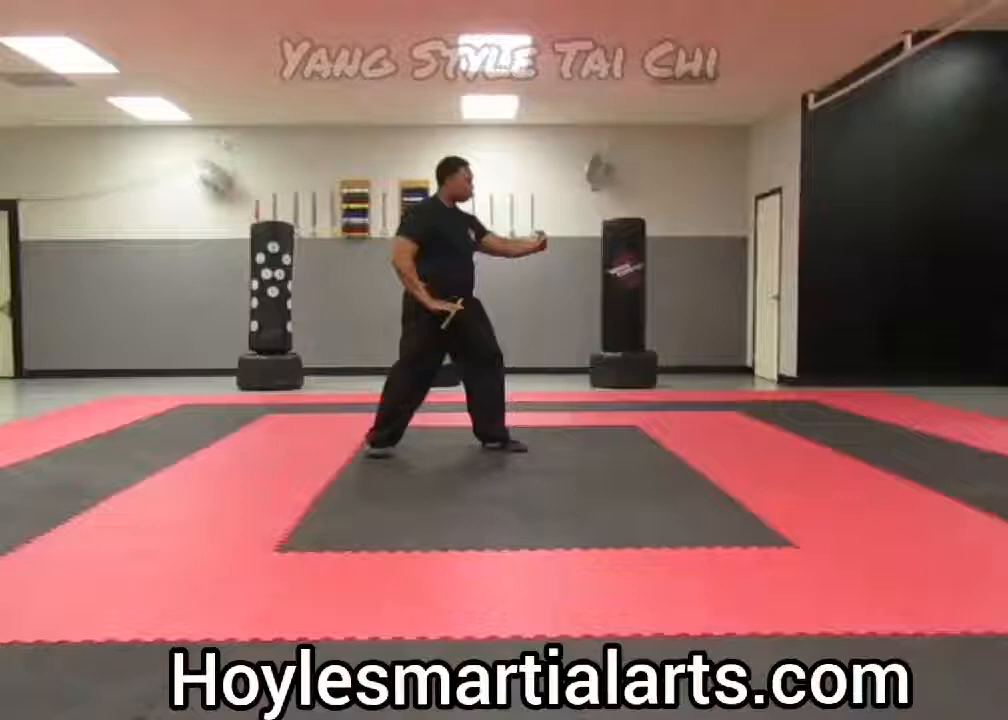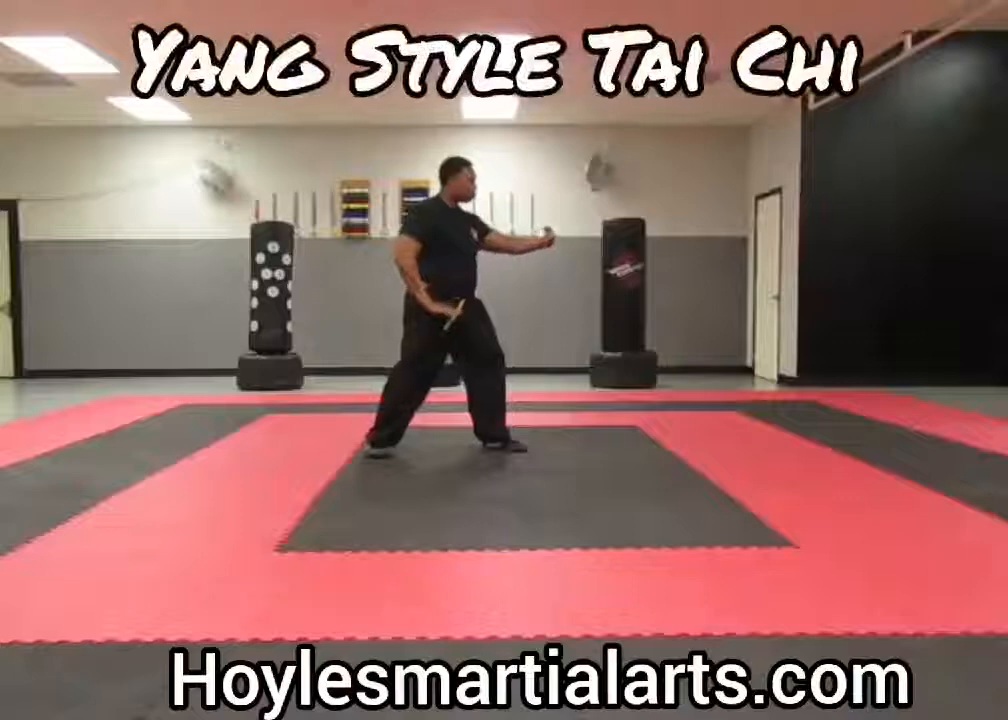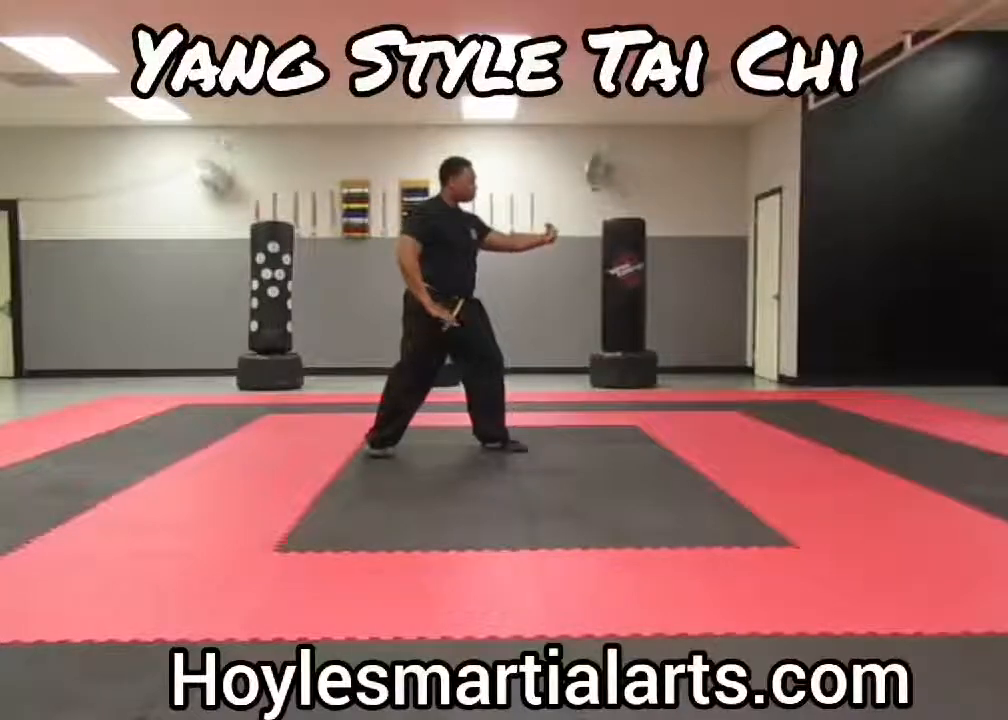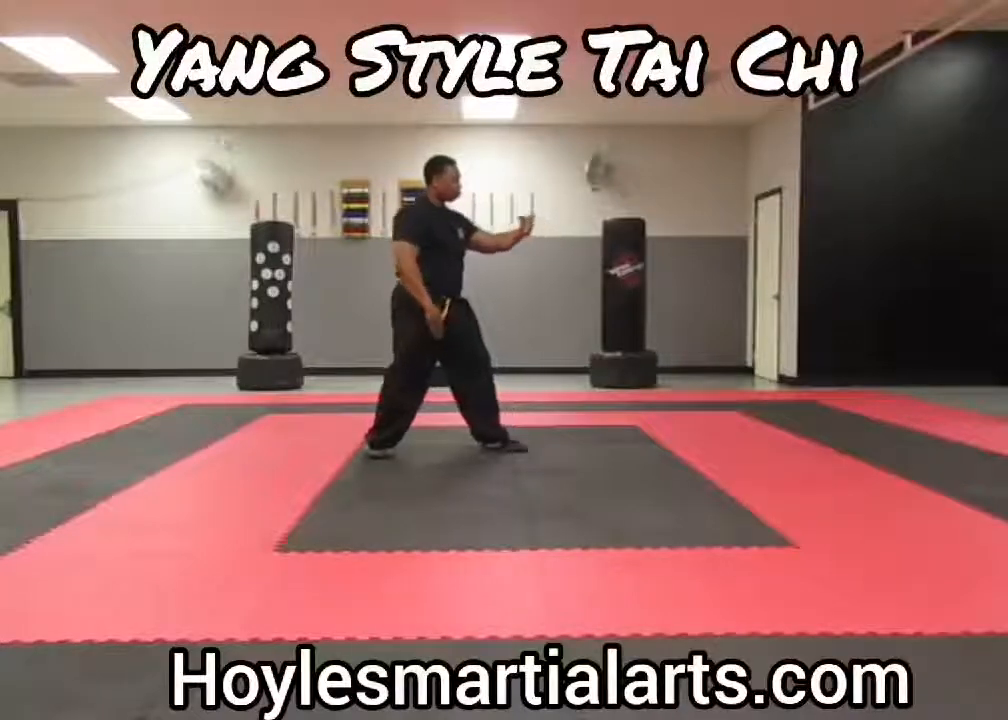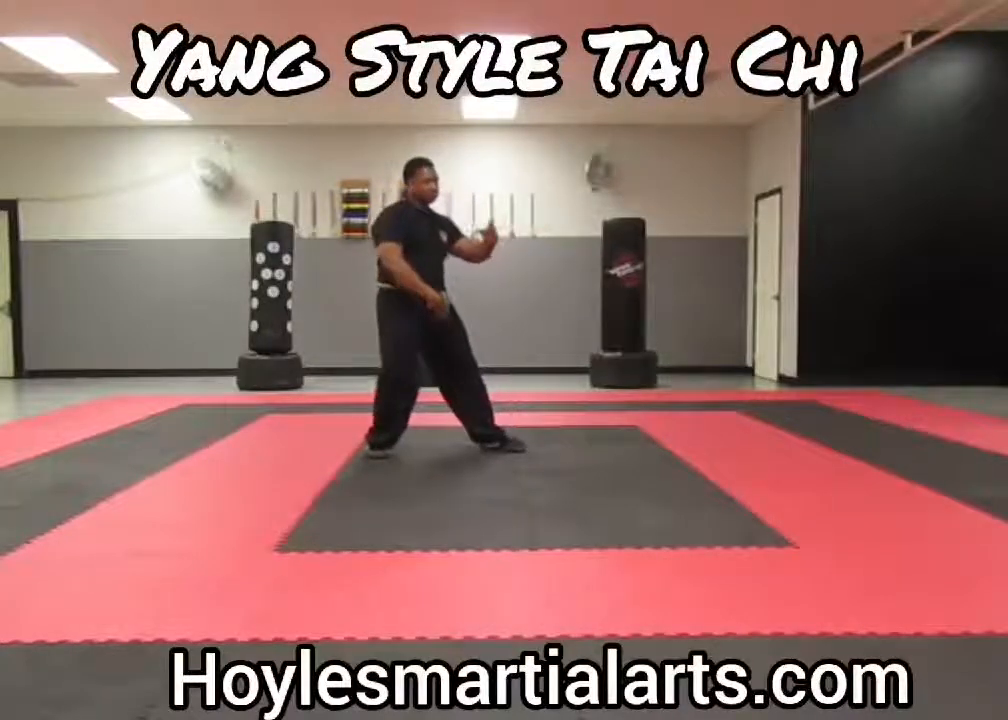
dt=0.7s
person 1, frame 1
left shoulder: (465, 221)
right shoulder: (423, 214)
left elbow: (500, 246)
right elbow: (401, 258)
left wrist: (534, 246)
right wrist: (427, 300)
left hip: (464, 307)
right hip: (429, 311)
left knee: (487, 364)
right knee: (412, 373)
left ankle: (494, 436)
right ankle: (380, 439)
person 1, frame 2
left shoulder: (468, 220)
right shoulder: (426, 213)
left elbow: (505, 243)
right elbow: (403, 256)
left wrist: (540, 242)
right wrist: (426, 300)
left hip: (465, 307)
right hip: (431, 310)
left knee: (489, 364)
right knee: (413, 373)
left ankle: (495, 435)
right ankle: (380, 439)
person 1, frame 3
left shoulder: (468, 221)
right shoulder: (426, 214)
left elbow: (506, 242)
right elbow: (405, 256)
left wrist: (541, 239)
right wrist: (426, 302)
left hip: (464, 307)
right hip: (431, 310)
left knee: (487, 366)
right knee: (412, 374)
left ankle: (493, 436)
right ankle: (380, 439)
person 1, frame 4
left shoulder: (454, 219)
right shoulder: (413, 216)
left elbow: (490, 243)
right elbow: (405, 262)
left wrist: (519, 234)
right wrist: (428, 306)
left hip: (452, 305)
right hip: (417, 307)
left knee: (475, 367)
right knee: (408, 374)
left ankle: (491, 436)
right ankle: (380, 440)
person 1, frame 5
left shoulder: (440, 223)
right shoulder: (393, 218)
left elbow: (472, 253)
right elbow: (392, 262)
left wrist: (488, 244)
right wrist: (428, 293)
left hip: (437, 305)
right hip: (400, 306)
left knee: (462, 370)
right knee: (399, 375)
left ankle: (488, 435)
right ankle: (380, 440)
